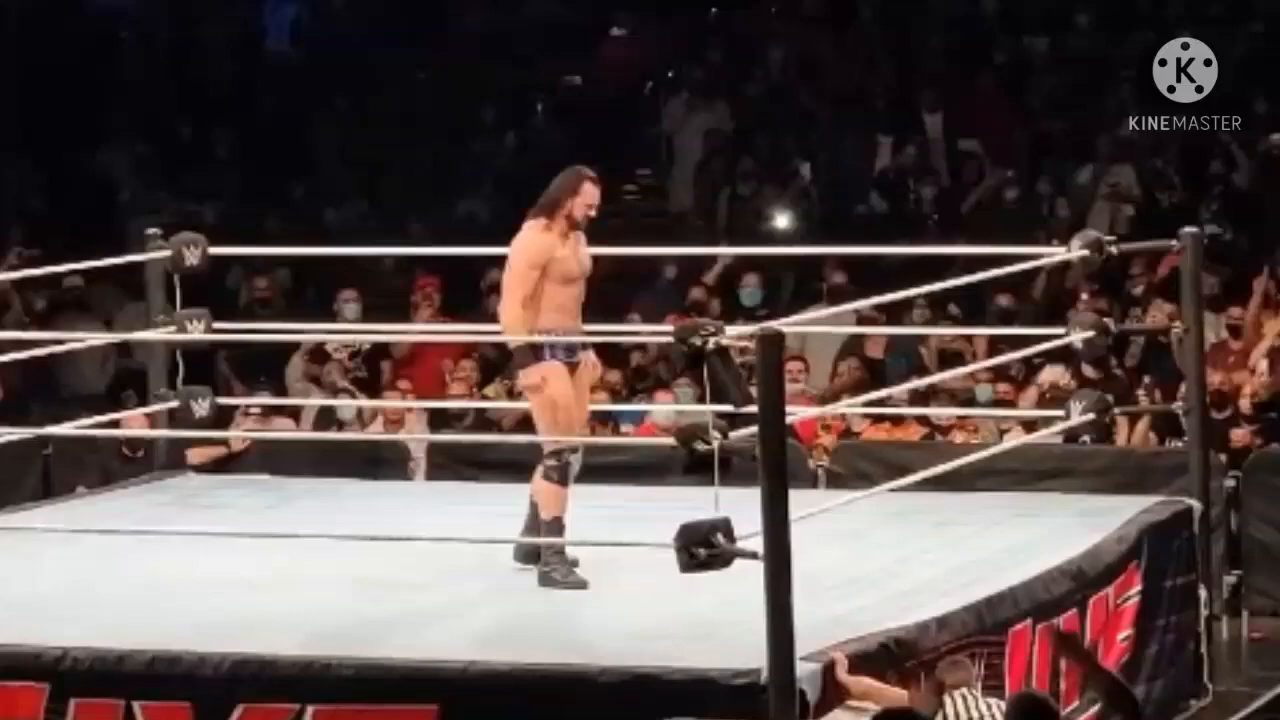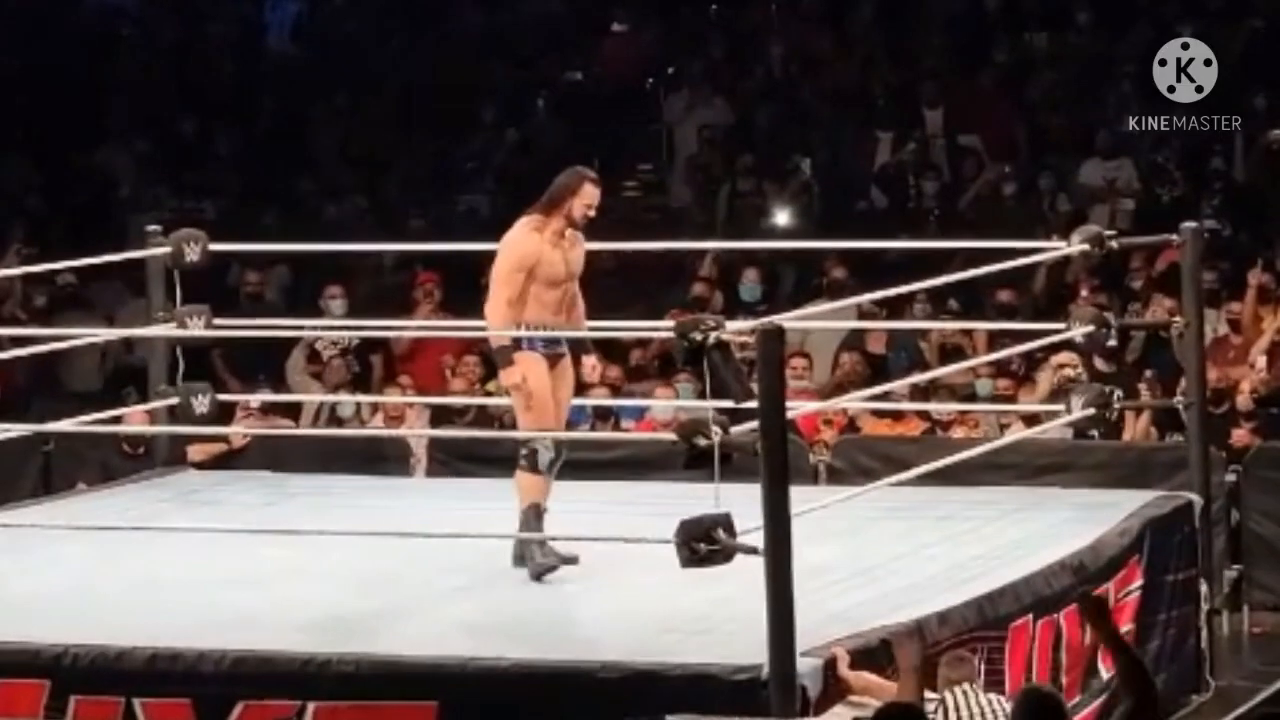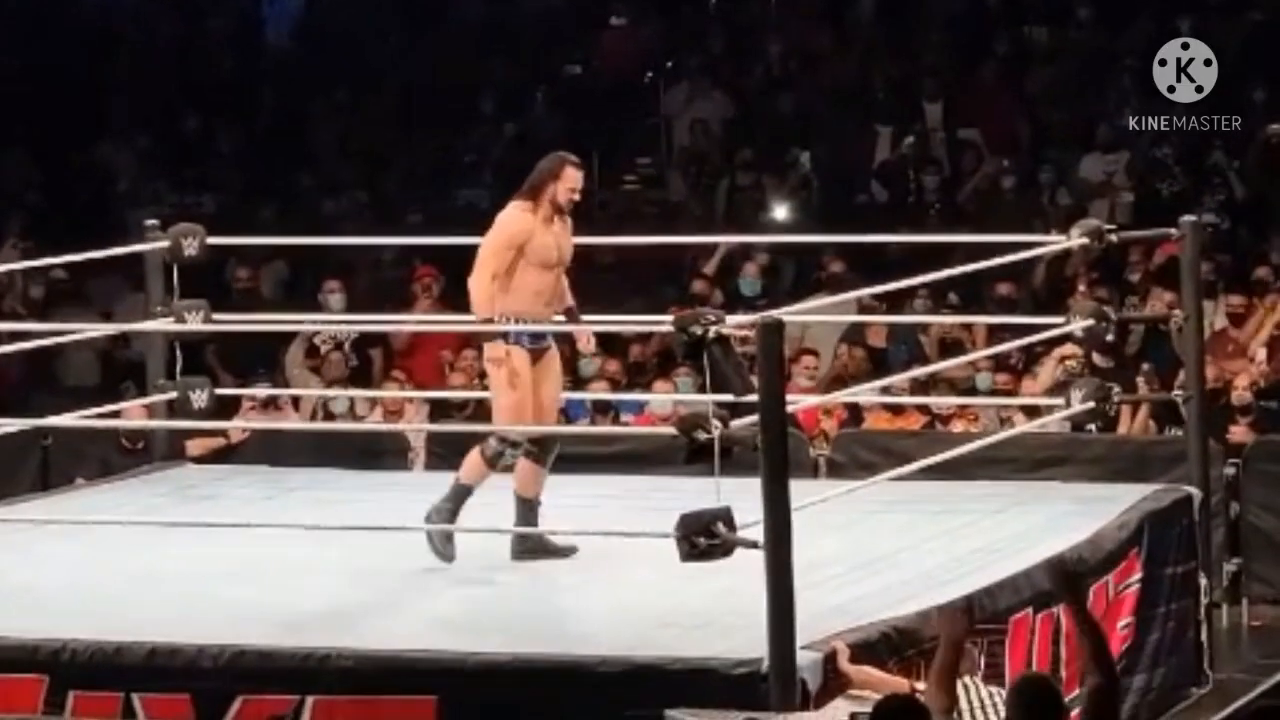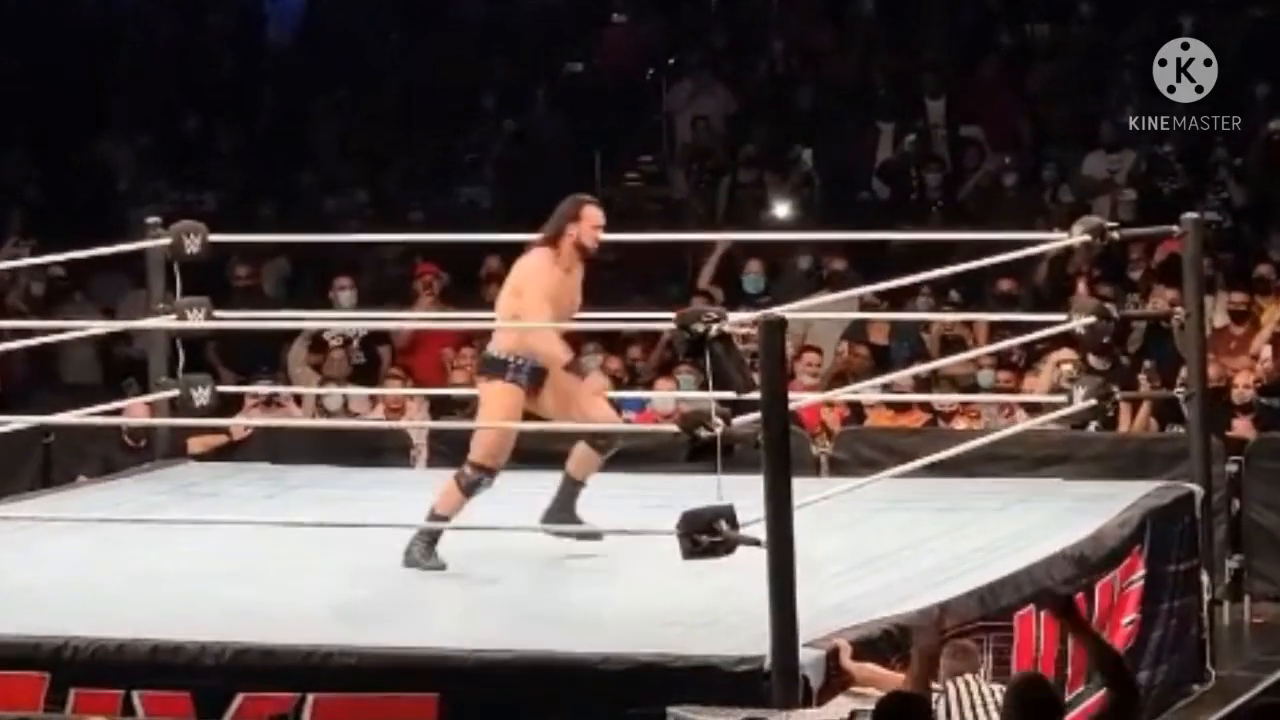
dt=0.3s
person 1, frame 1
left shoulder: (576, 239)
right shoulder: (534, 239)
right elbow: (512, 304)
left wrist: (586, 348)
right wrist: (523, 361)
left hip: (570, 348)
right hip: (542, 350)
left knee: (566, 449)
right knee: (561, 450)
left ankle: (532, 541)
right ankle: (552, 558)
person 1, frame 2
left shoulder: (575, 239)
right shoulder: (525, 238)
right elbow: (498, 303)
left wrist: (585, 348)
right wrist: (505, 361)
left hip: (556, 344)
right hip: (524, 342)
left knee: (551, 445)
right knee: (538, 440)
left ankle: (529, 540)
right ankle: (533, 541)
person 1, frame 3
left shoulder: (562, 223)
right shoulder: (517, 220)
right elbow: (481, 278)
left wrist: (575, 320)
right wrist: (489, 334)
left hip: (542, 337)
right hip: (509, 334)
left knee: (542, 438)
right knee: (509, 436)
left ankle: (528, 534)
right ankle: (444, 513)
person 1, frame 4
left shoulder: (572, 264)
right shoulder: (539, 267)
right elbow: (537, 332)
right wrist: (579, 371)
left hip: (540, 367)
right hip: (505, 368)
left knee: (607, 425)
right knee: (484, 465)
left ankle: (561, 510)
right ankle: (423, 541)
